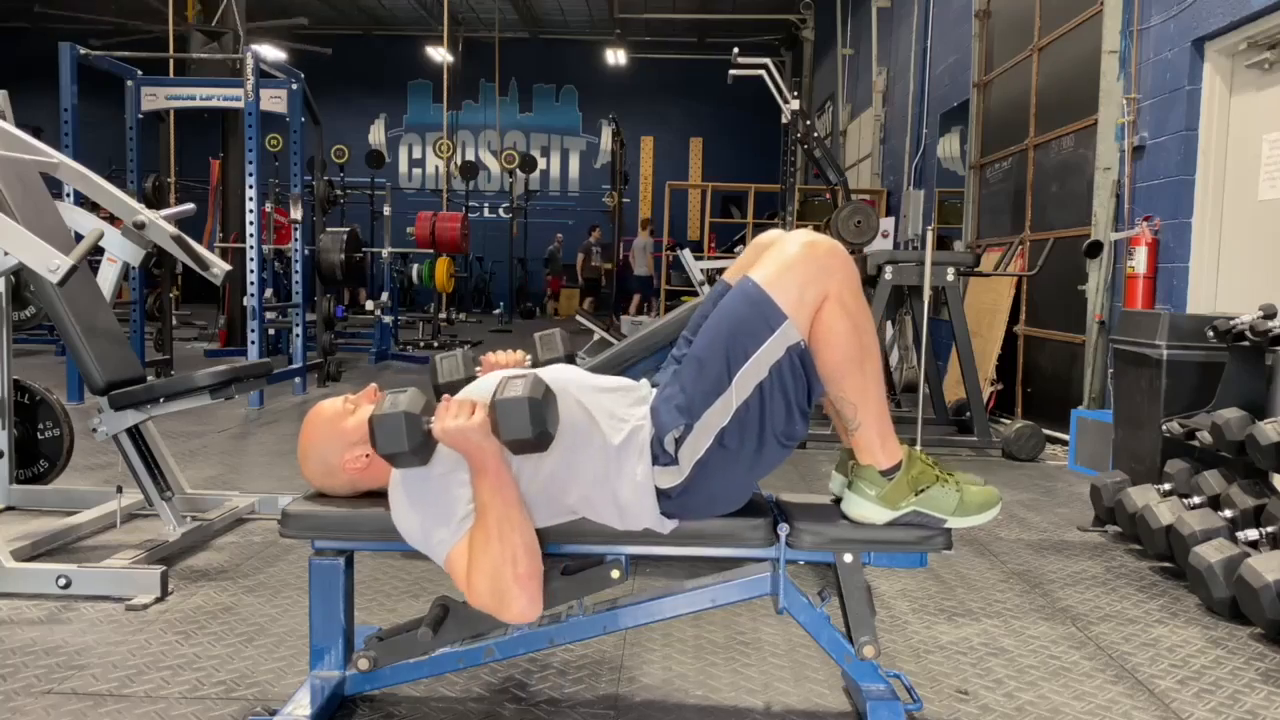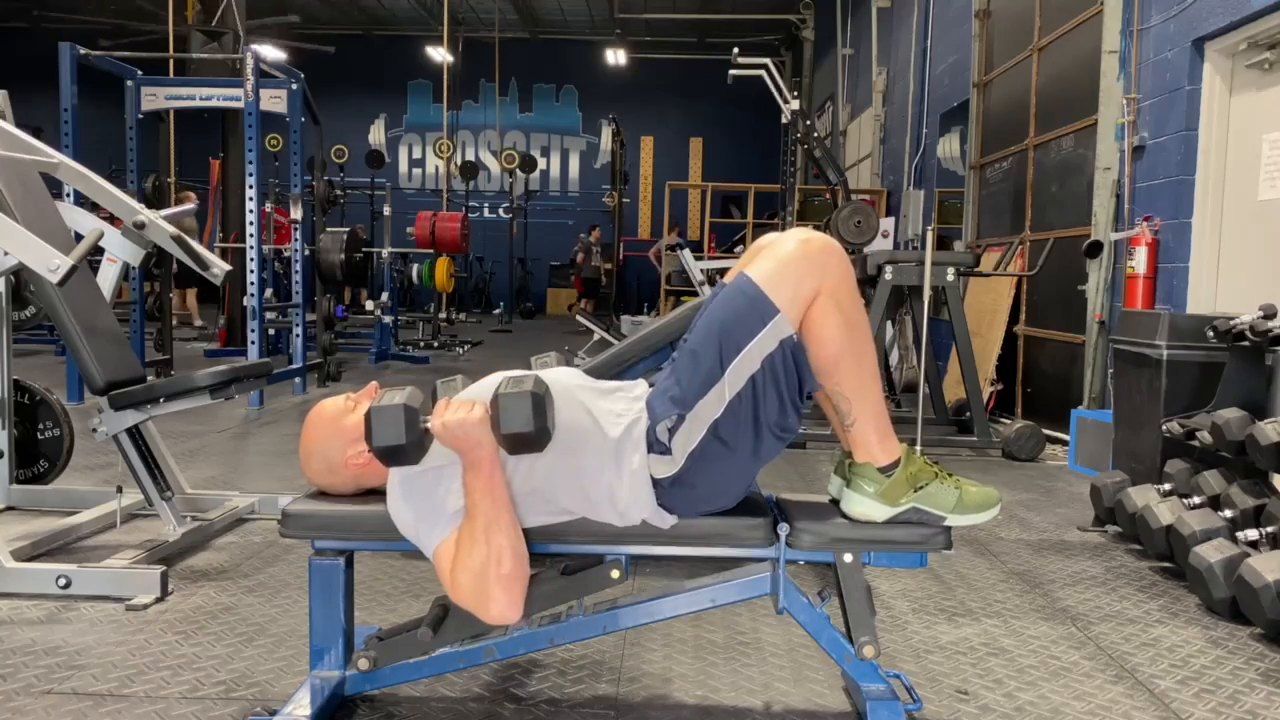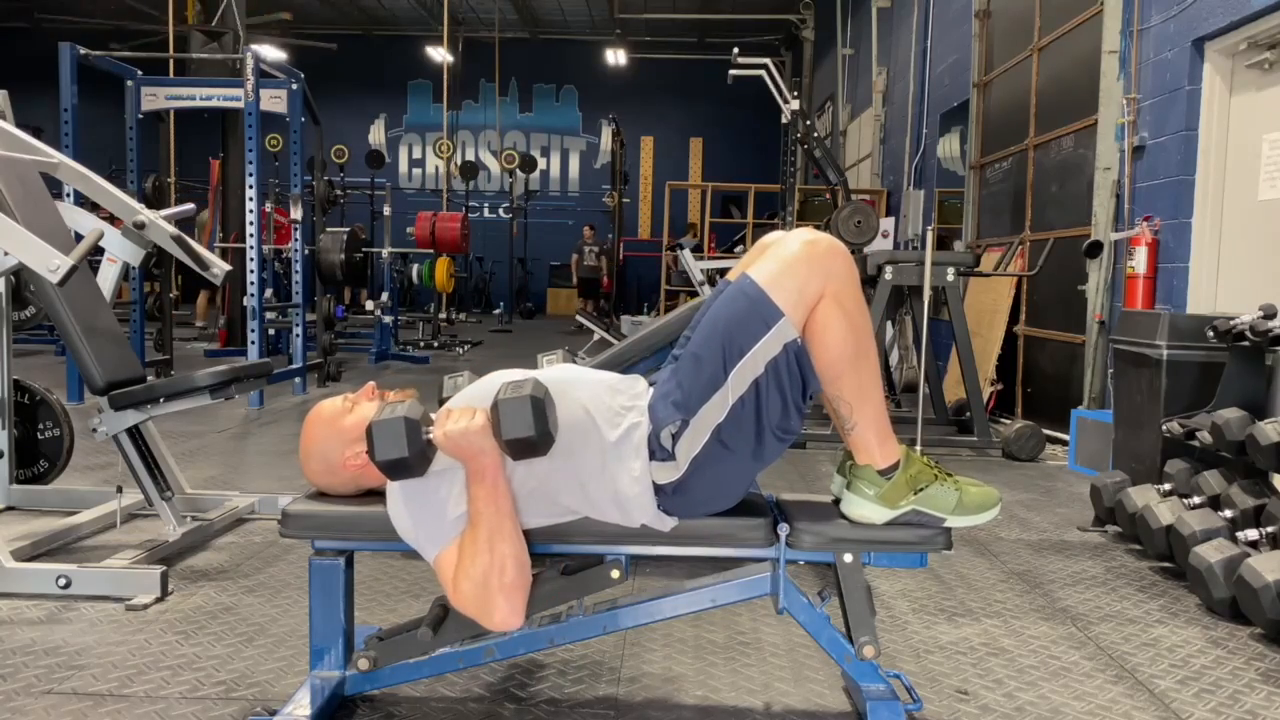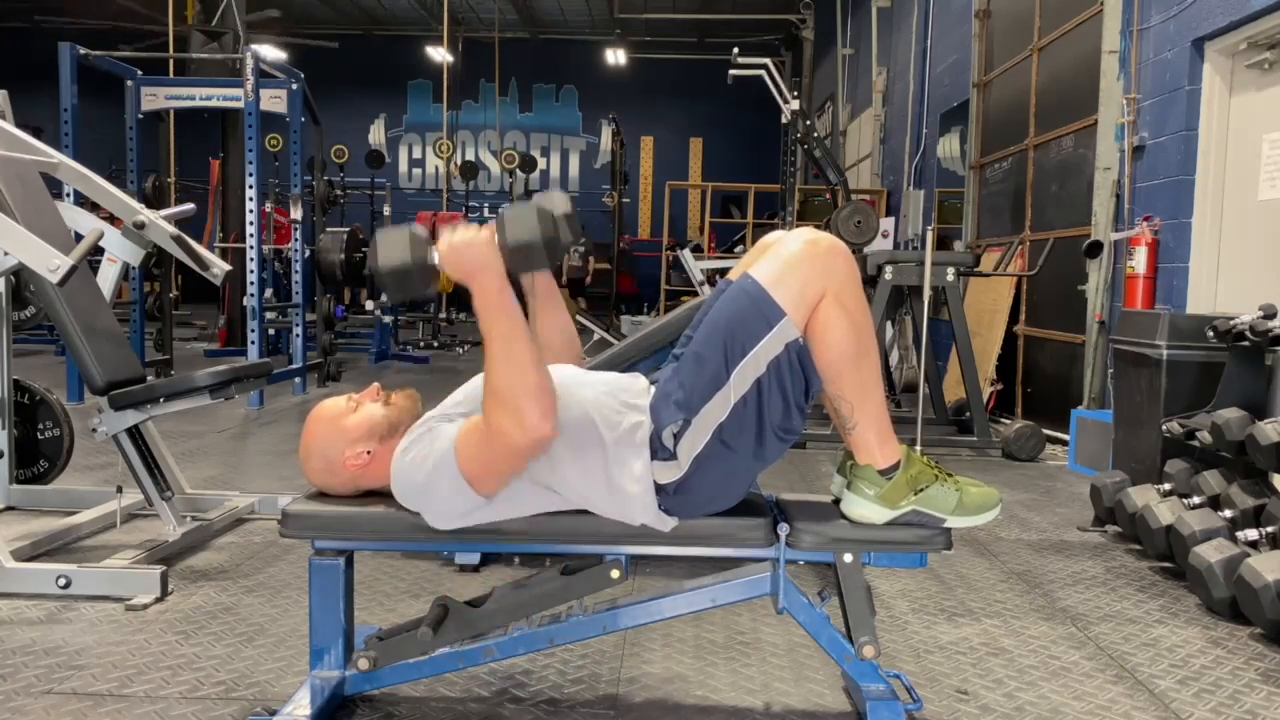
dt=0.7s
person 1, frame 1
left shoulder: (438, 436)
right shoulder: (423, 490)
right elbow: (519, 600)
left wrist: (515, 379)
right wrist: (482, 457)
left hip: (657, 406)
right hip: (682, 455)
left knee: (778, 248)
right knee: (818, 262)
left ankle: (867, 460)
right ankle: (888, 478)
person 1, frame 2
left shoulder: (431, 446)
right shoulder: (421, 486)
right elbow: (499, 601)
right wrist: (477, 455)
left hip: (653, 409)
right hip: (677, 455)
left knee: (777, 250)
right knee: (812, 259)
left ankle: (861, 458)
right ankle: (884, 476)
person 1, frame 3
left shoulder: (432, 444)
right shoulder: (420, 491)
right elbow: (502, 609)
right wrist: (481, 462)
left hip: (657, 411)
right hip: (678, 454)
left knee: (784, 251)
right knee: (815, 258)
left ankle: (867, 459)
right ankle: (885, 476)
person 1, frame 4
left shoulder: (439, 435)
right shoulder: (423, 467)
left elbow: (566, 374)
right elbow: (534, 421)
left wrist: (535, 273)
right wrist: (485, 277)
left hip: (656, 406)
right hip: (677, 454)
left knee: (783, 251)
right knee: (815, 258)
left ankle: (868, 461)
right ankle: (885, 476)
